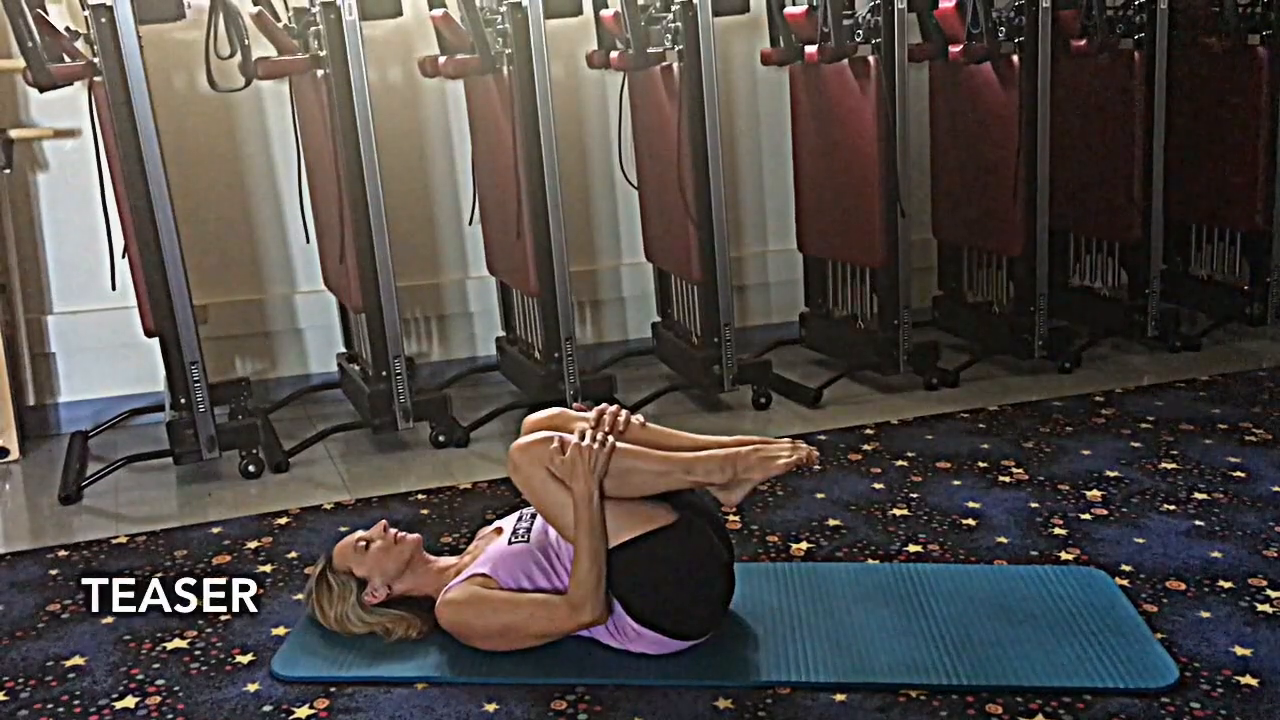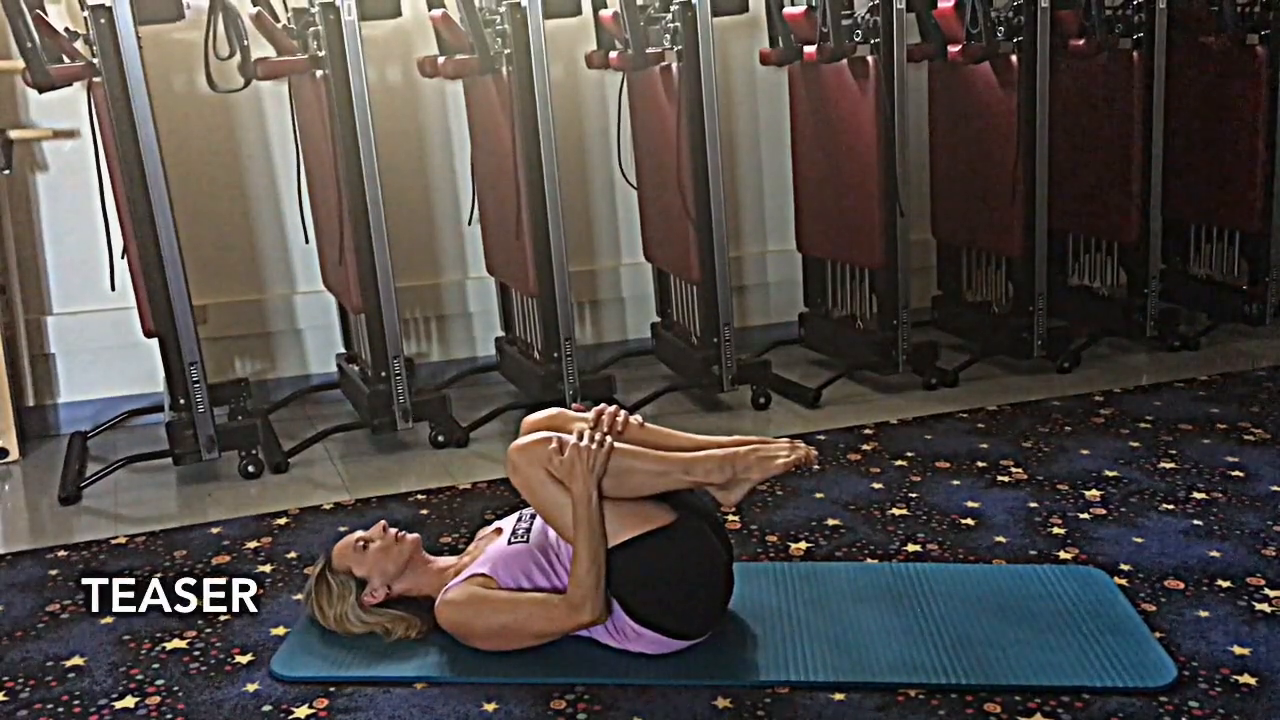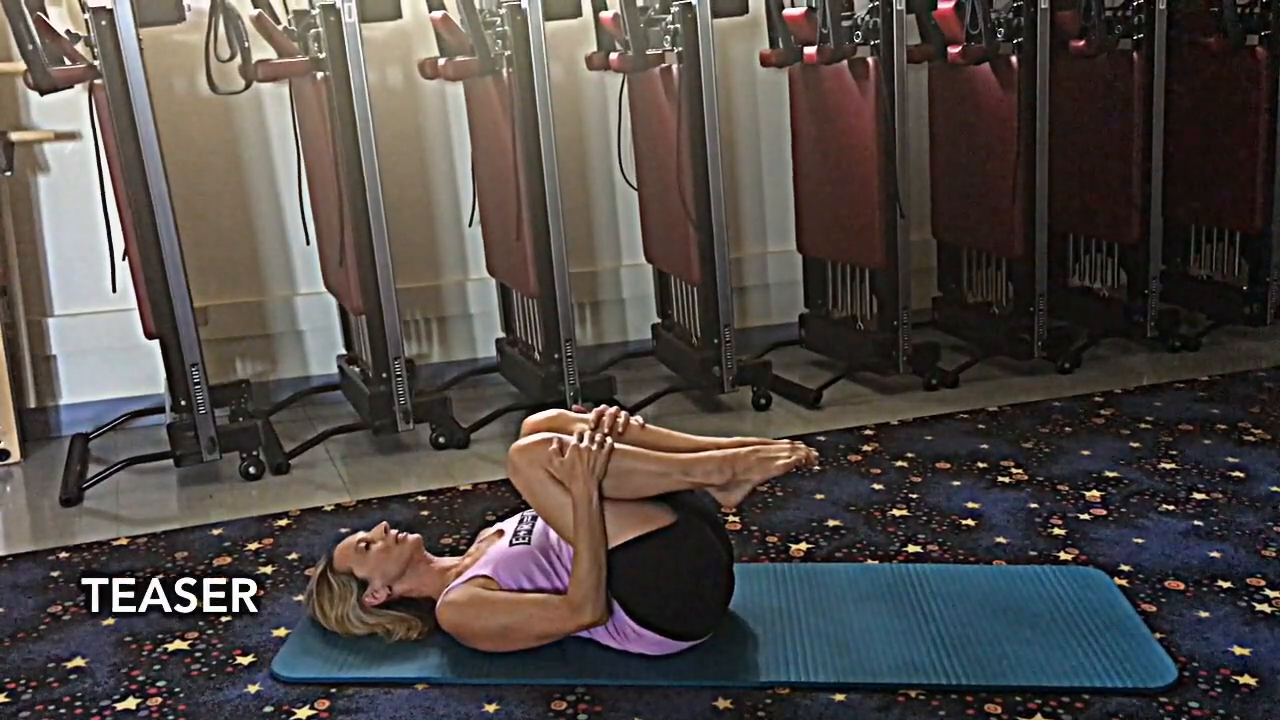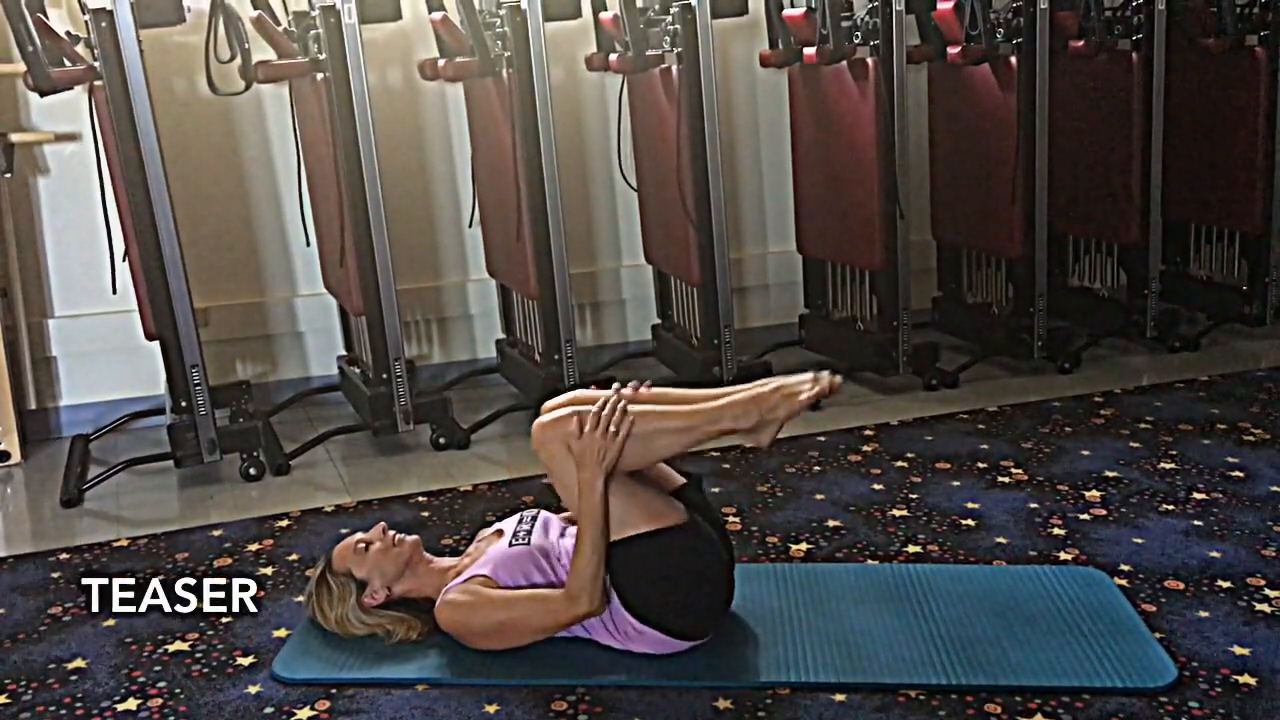
dt=0.7s
person 1, frame 1
left shoulder: (484, 545)
right shoulder: (456, 609)
left elbow: (594, 523)
right elbow: (585, 610)
left wrist: (604, 435)
right wrist: (585, 489)
left hip: (687, 552)
right hip: (671, 597)
left knee: (546, 425)
right knee: (533, 453)
left ankle: (742, 450)
right ankle: (727, 469)
person 1, frame 2
left shoulder: (484, 543)
right shoulder: (456, 608)
left elbow: (590, 522)
right elbow: (585, 609)
left wrist: (606, 434)
right wrist: (584, 489)
left hip: (686, 551)
right hip: (671, 595)
left knee: (545, 425)
right knee: (532, 453)
left ankle: (736, 451)
right ankle: (727, 470)
person 1, frame 3
left shoulder: (485, 547)
right shoulder: (457, 609)
left elbow: (599, 522)
right elbow: (586, 611)
left wrist: (604, 436)
right wrist: (584, 489)
left hip: (686, 548)
right hip: (670, 596)
left knee: (546, 427)
right knee: (532, 455)
left ankle: (734, 451)
right ankle: (724, 471)
person 1, frame 4
left shoulder: (482, 545)
right shoulder: (457, 609)
left elbow: (593, 523)
right elbow: (583, 601)
left wrist: (614, 418)
right wrist: (590, 477)
left hip: (690, 556)
right hip: (673, 597)
left knee: (569, 412)
right knee: (557, 429)
left ankle: (751, 405)
right ankle: (747, 413)
